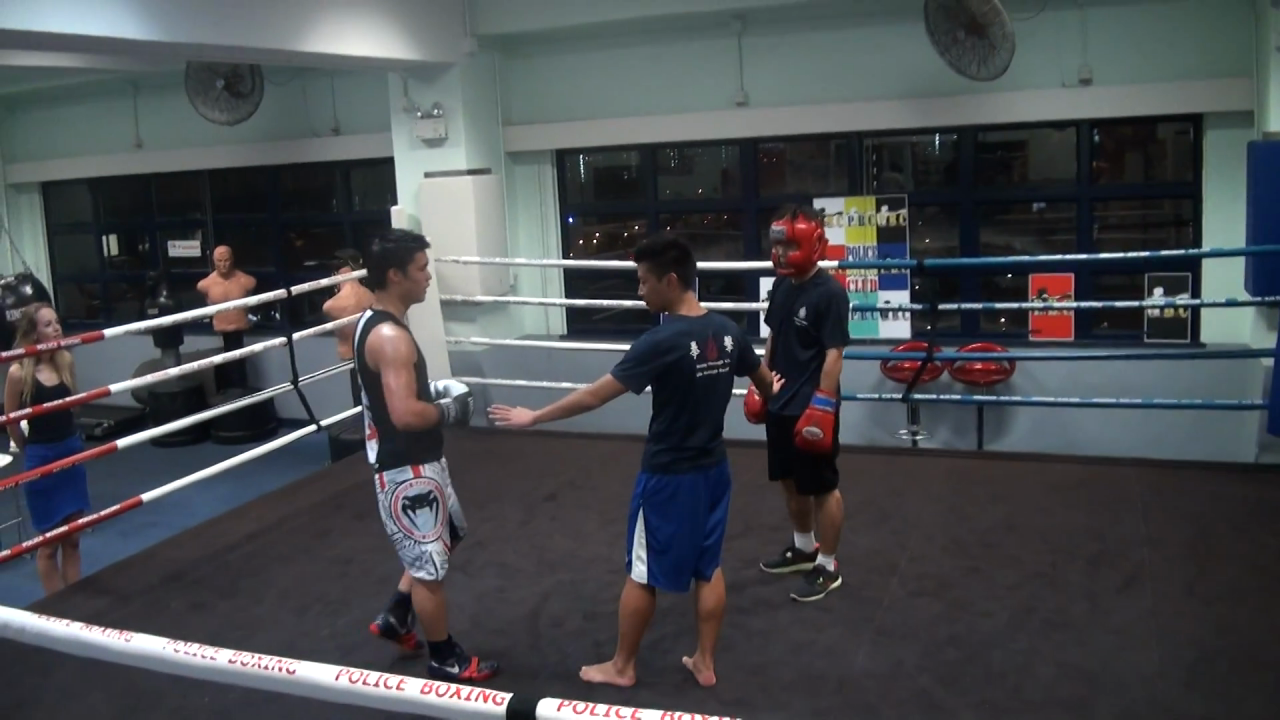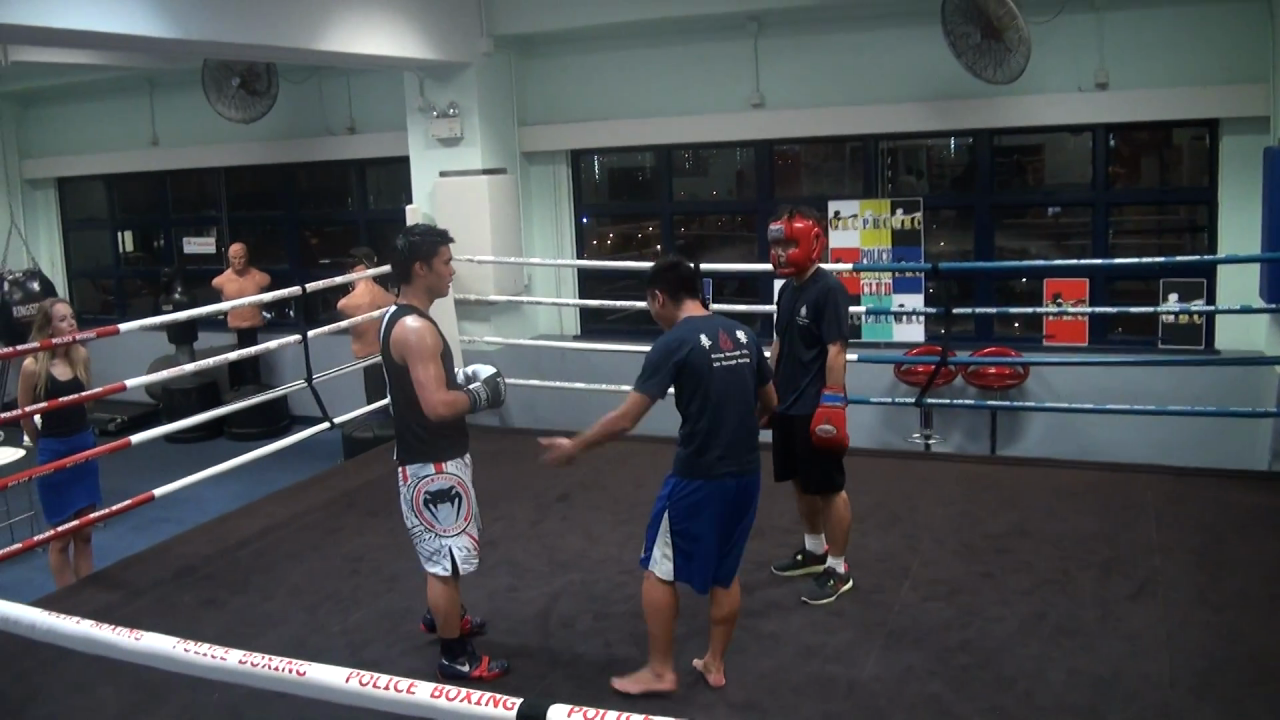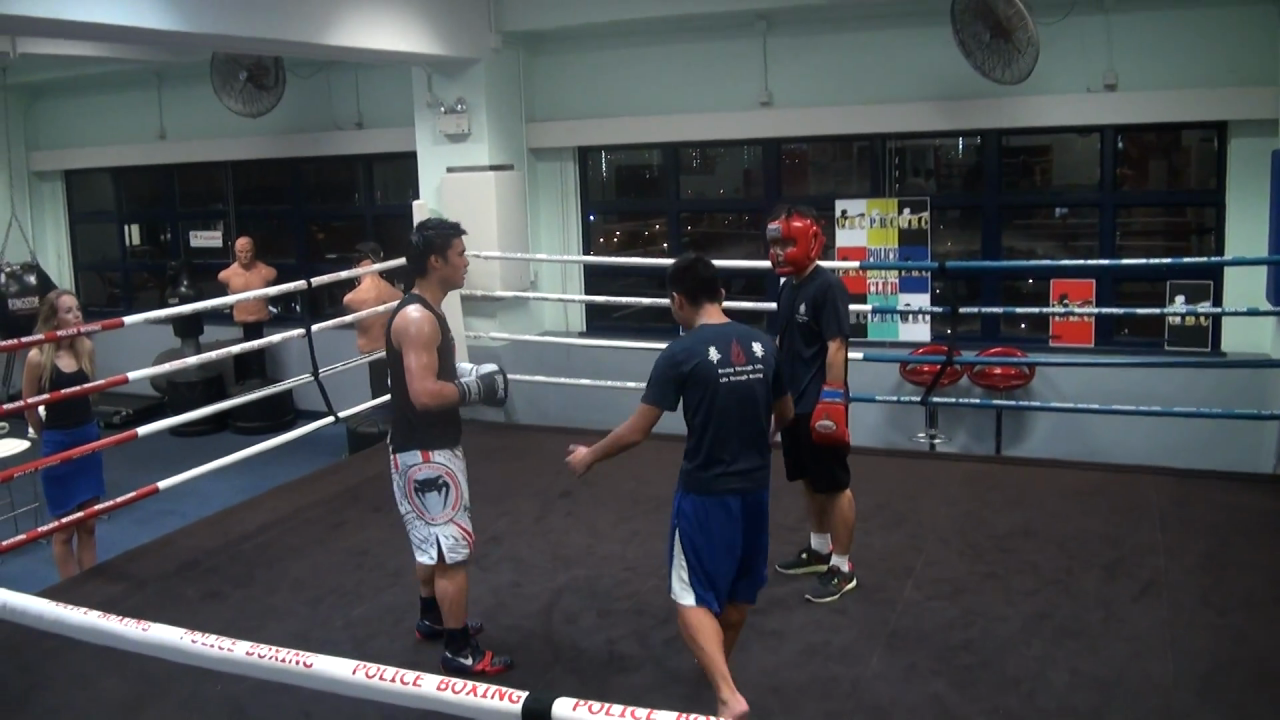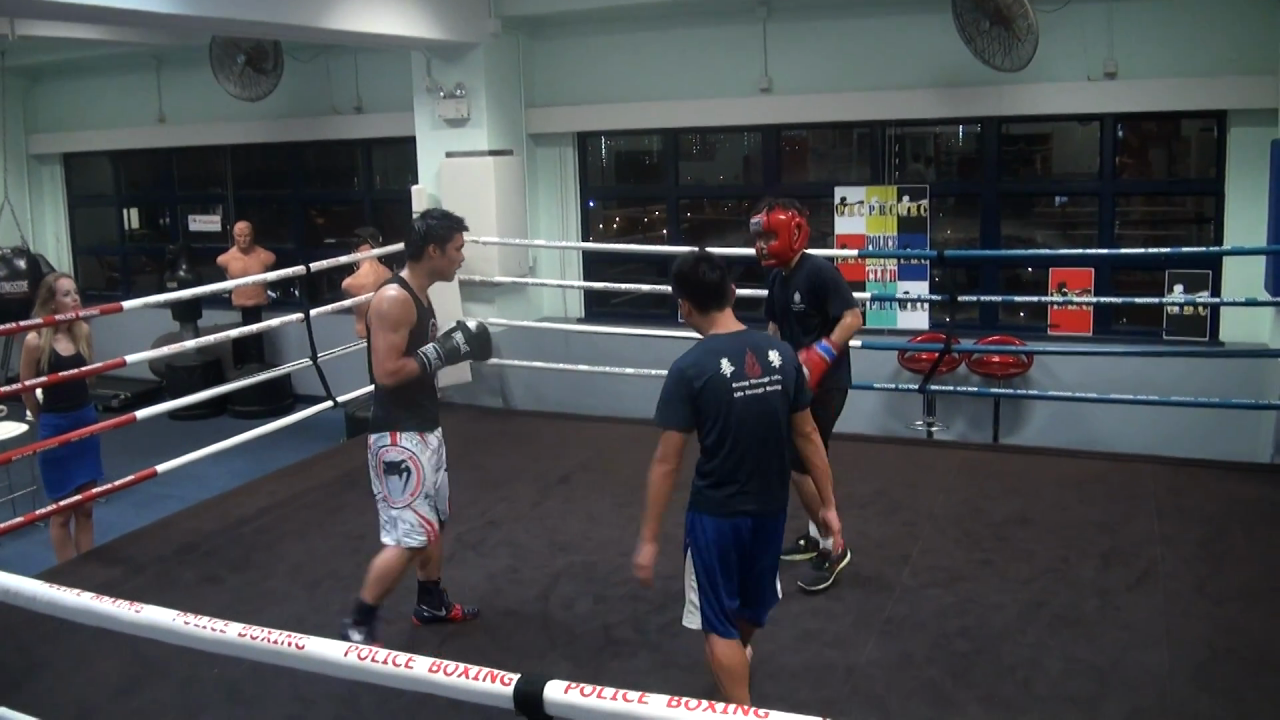
dt=0.3s
person 1, frame 1
left shoulder: (661, 342)
right shoulder: (729, 331)
left elbow: (594, 396)
right elbow: (765, 380)
left wrist: (533, 417)
right wrist: (770, 395)
left hip: (668, 476)
right hip: (713, 470)
left knee: (642, 574)
right knee: (709, 568)
left ankle: (622, 666)
right ankle: (705, 663)
person 1, frame 2
left shoulder: (673, 343)
right shoulder: (742, 335)
left elbow: (626, 418)
right elbow: (768, 402)
left wrist: (574, 446)
left hip: (699, 478)
right hip: (746, 475)
left knee: (658, 570)
right knee: (725, 574)
left ankle: (659, 670)
right ankle: (714, 664)
person 1, frame 3
left shoulder: (680, 353)
right shoulder: (762, 344)
left elbow: (635, 430)
right elbow: (784, 413)
left wrist: (589, 457)
left hip: (704, 494)
right hip: (755, 489)
left knee: (695, 600)
right knee: (738, 590)
right ankle: (719, 662)
person 1, frame 4
left shoulder: (689, 369)
right shoulder: (780, 354)
left elbow: (667, 460)
right elbow: (806, 435)
left wrist: (649, 538)
right wrist: (827, 503)
left hip: (715, 513)
right hip: (769, 507)
left knee: (720, 623)
right knee: (755, 603)
right ankle: (740, 654)
person 2, frame 1
left shoulder: (376, 322)
right shoulder: (389, 337)
right elbow: (406, 414)
left wrist: (435, 390)
right wrist: (451, 409)
left hip: (415, 461)
right hip: (407, 469)
left knee: (443, 540)
right knee: (430, 565)
left ankle: (396, 616)
right ankle: (445, 659)
person 2, frame 2
left shoulder: (400, 318)
right shoulder: (416, 329)
right elbow: (438, 406)
left wrist: (464, 377)
right wrist: (482, 394)
left hip: (439, 457)
right hip: (432, 464)
left knee: (449, 549)
right knee: (447, 560)
left ankle: (442, 615)
right ankle: (456, 658)
person 2, frame 3
left shoulder: (432, 312)
right shoulder: (416, 319)
right elbow: (424, 394)
left wrist: (477, 377)
right wrist: (478, 388)
left hip: (437, 447)
right hip: (423, 454)
left knee: (434, 545)
right knee: (454, 551)
left ankle: (432, 618)
right ankle: (461, 652)
person 2, frame 4
left shoulder: (419, 296)
right shoulder: (393, 299)
right elbow: (386, 371)
left wrist: (455, 344)
right wrist: (441, 352)
left hip: (425, 428)
right hip: (398, 436)
left knee: (434, 522)
right knee: (409, 537)
left ankle: (432, 602)
right ankle: (360, 623)
person 3, frame 1
left shoulder: (829, 292)
right shoulder: (781, 286)
left elbow: (834, 354)
left wrist: (822, 407)
left hip: (810, 408)
right hip: (780, 404)
left knee: (822, 487)
right knee: (790, 481)
left ankle: (827, 566)
right ankle: (804, 547)
person 3, frame 2
left shoulder: (829, 290)
right shoulder: (787, 289)
left elbow: (836, 351)
left wrist: (832, 404)
right wrist: (768, 388)
left hip: (816, 408)
right hip: (787, 404)
left knee: (829, 487)
right knee: (801, 483)
left ankle: (837, 569)
right ankle: (814, 551)
person 3, frame 3
left shoulder: (827, 286)
right shoulder: (787, 286)
left elbow: (837, 347)
left wrist: (831, 401)
left hip: (820, 405)
right hip: (794, 402)
left knee: (834, 486)
right knee: (810, 481)
left ankle: (842, 568)
right ankle: (819, 550)
person 3, frame 4
left shoulder: (819, 271)
right shoulder: (777, 277)
left elbow: (853, 317)
left wrist: (819, 356)
left hip: (824, 384)
left knee: (803, 467)
right knee: (801, 464)
left ankle: (833, 547)
right ankle: (817, 535)
person 4, frame 1
left shoulder: (65, 360)
right shoulder: (19, 372)
right elbow: (11, 422)
left wrist: (64, 441)
right wrist: (33, 451)
left hip: (72, 450)
right hip: (41, 458)
left knee: (72, 537)
right knee: (50, 542)
person 4, frame 2
left shoulder: (81, 355)
right shoulder: (33, 366)
right elbow: (25, 416)
right wrist: (47, 444)
left hip: (85, 445)
right hip: (54, 452)
left knee: (85, 532)
right knee: (61, 536)
person 4, frame 3
left shoulder: (86, 347)
right shoulder: (38, 358)
right elbow: (29, 408)
right wrist: (51, 437)
left hip: (89, 438)
right hip: (58, 444)
left knee: (88, 524)
right knee: (65, 528)
person 4, frame 4
left shoulder: (83, 331)
right shoulder: (35, 341)
right elbow: (26, 391)
left wrist: (79, 411)
right wrist: (48, 420)
left hip: (86, 421)
right hip: (56, 427)
left knee: (85, 507)
right knee: (63, 511)
